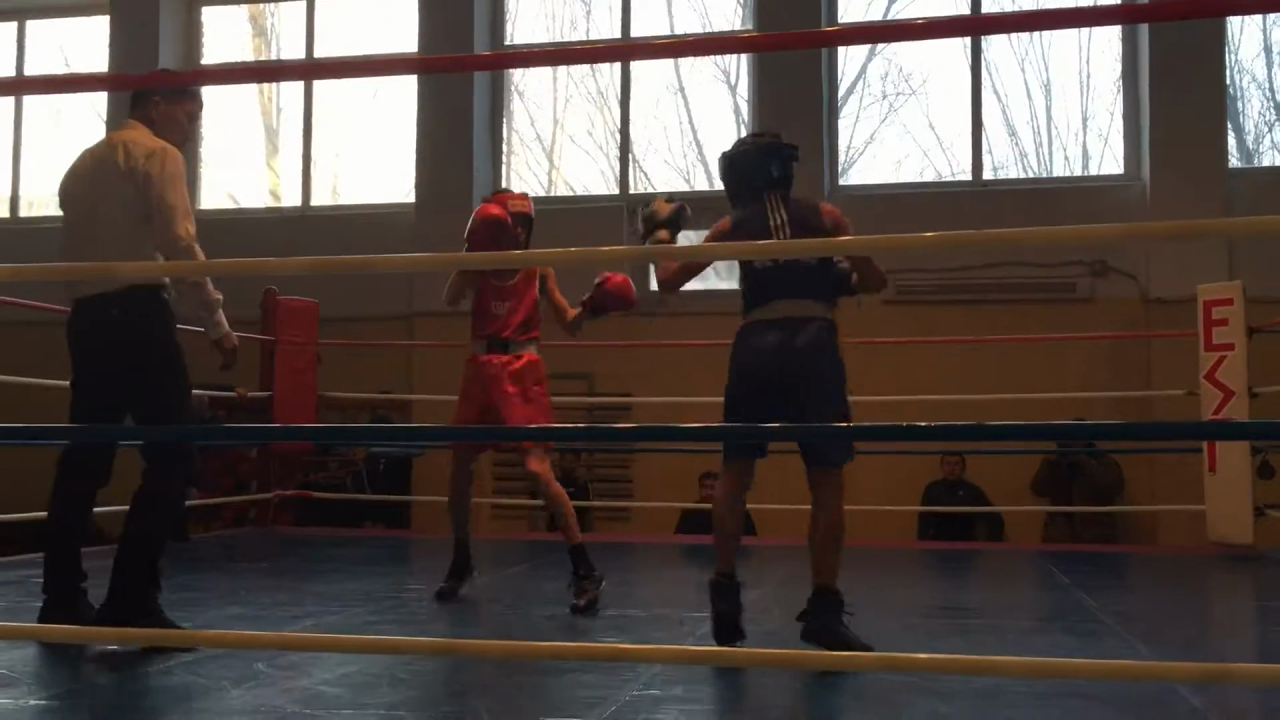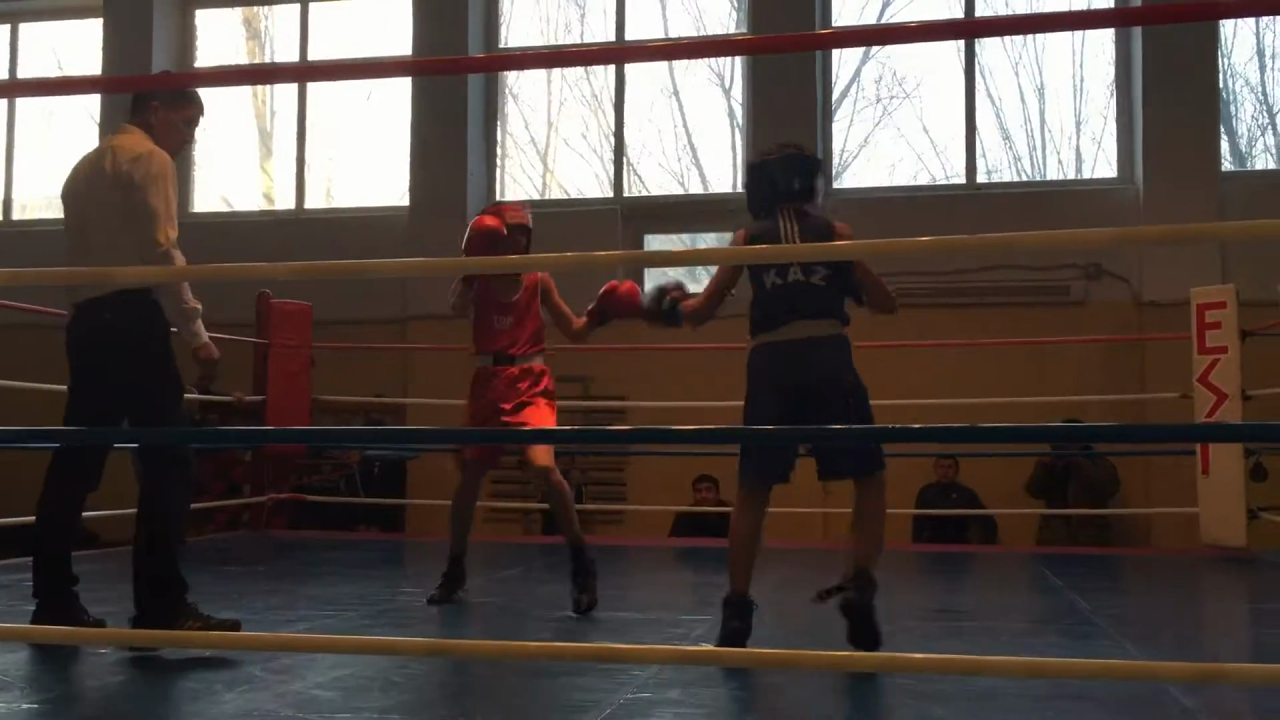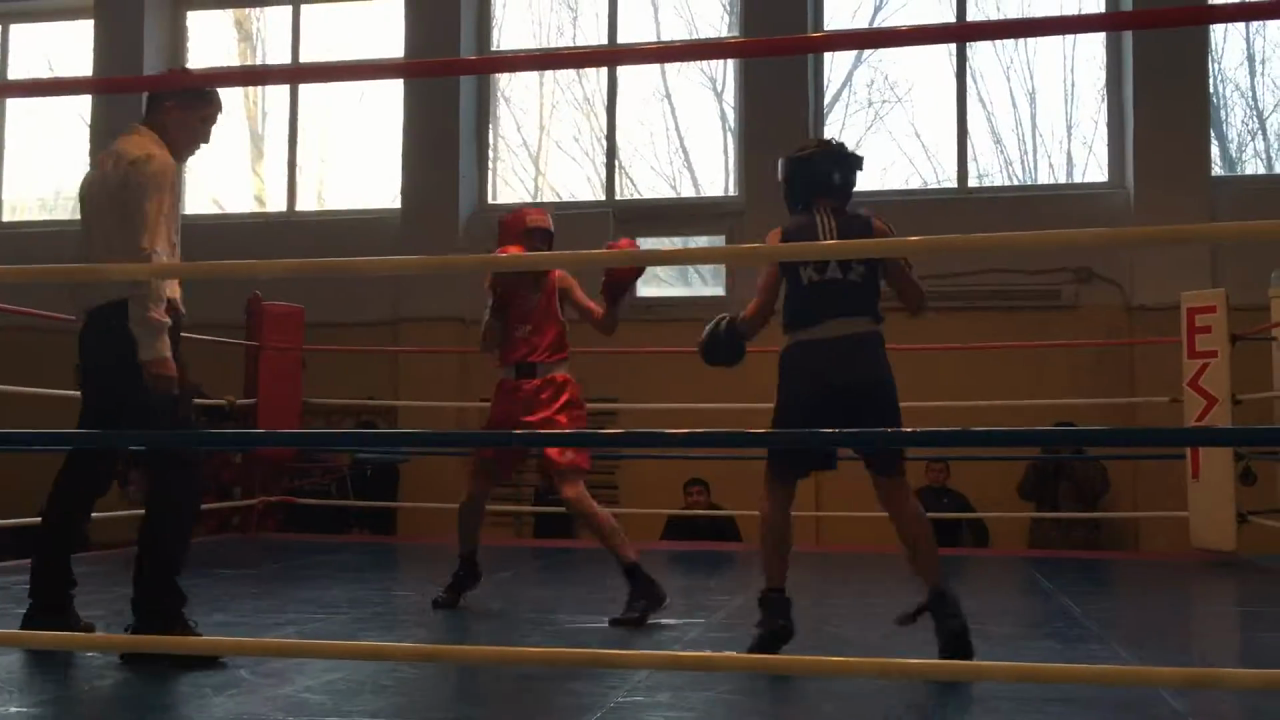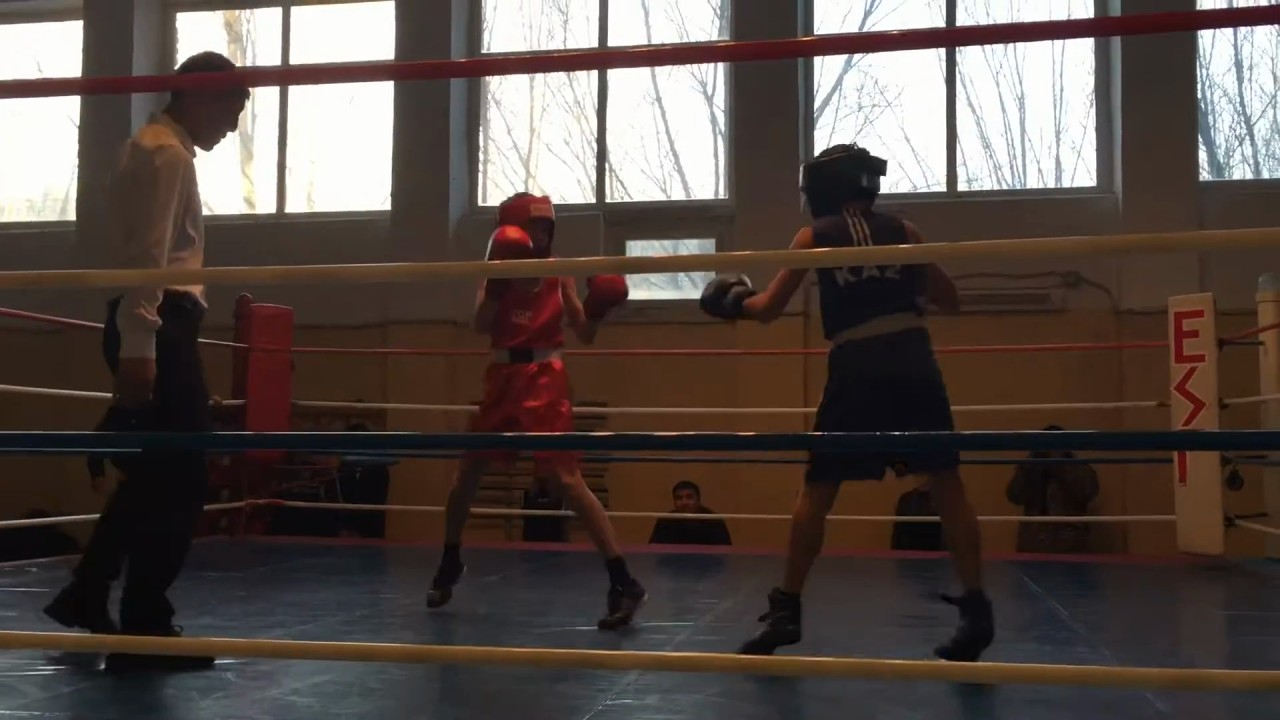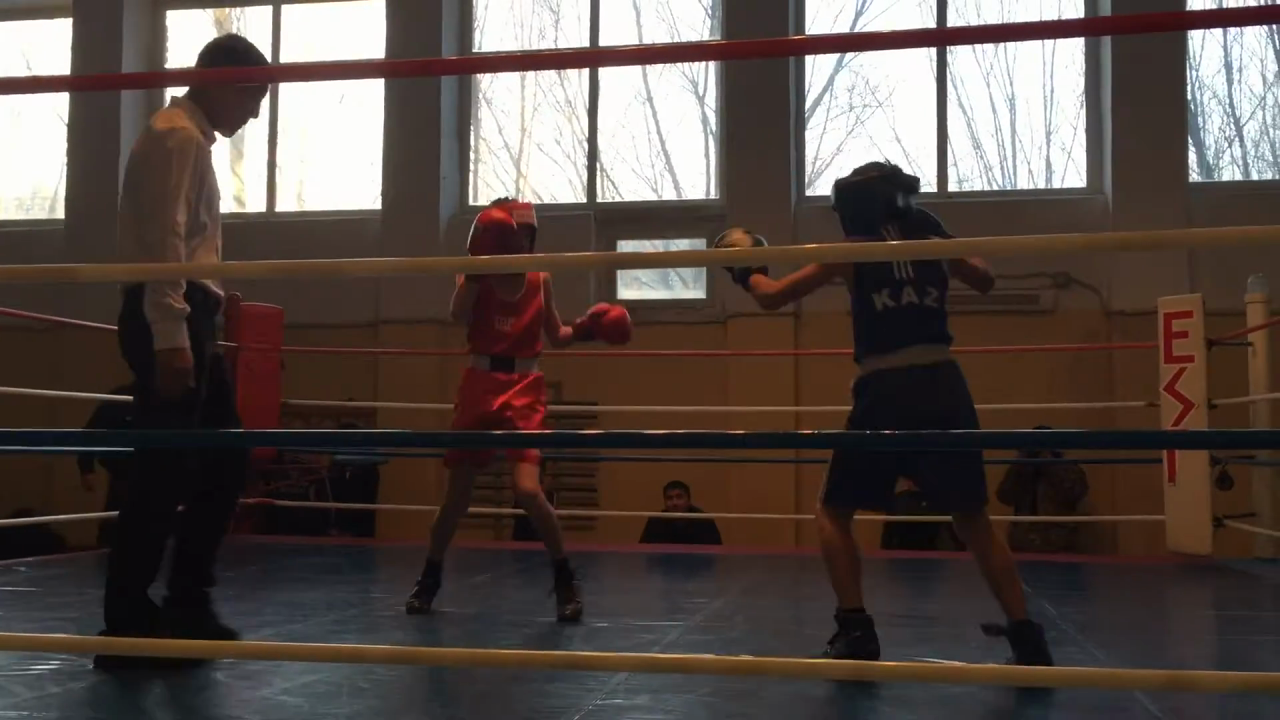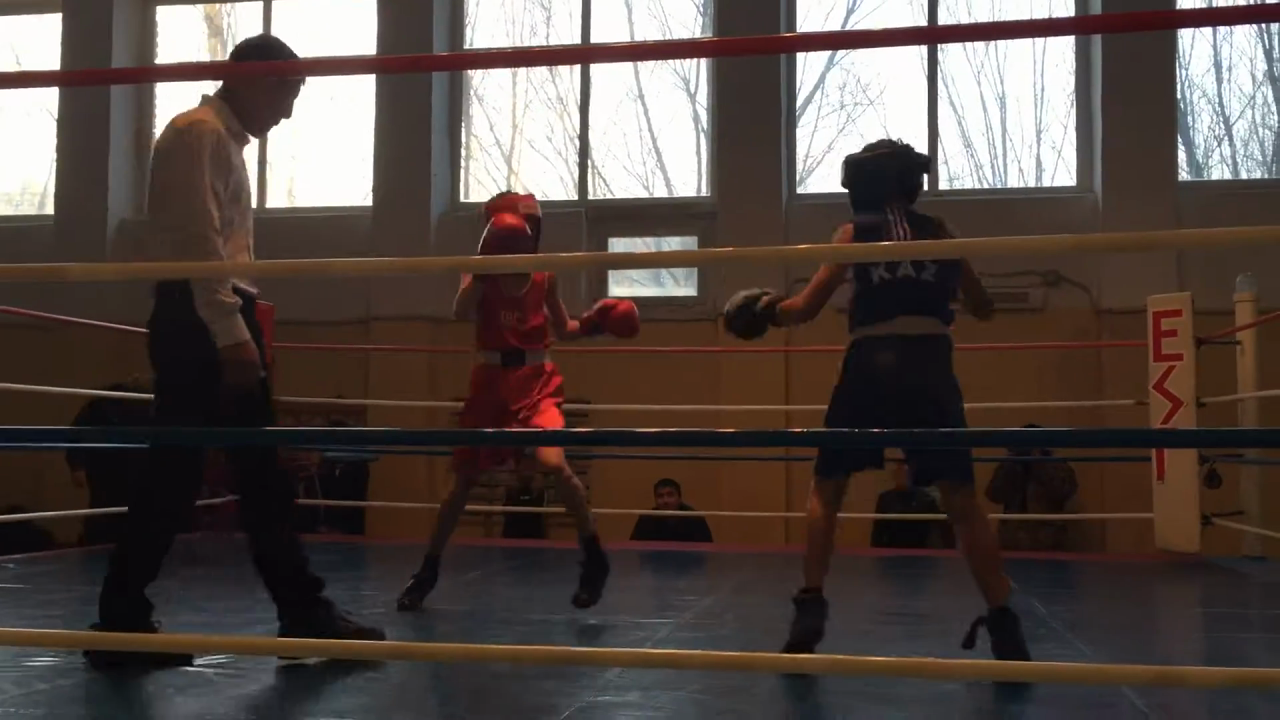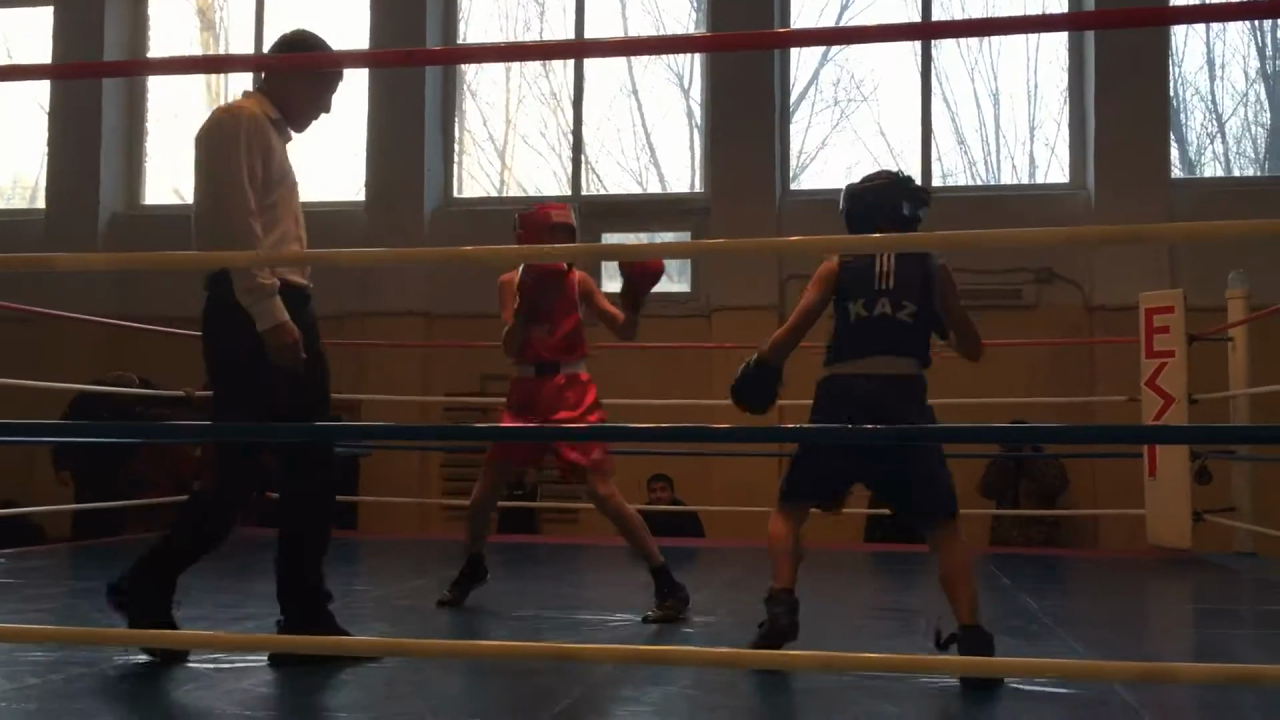
dt=0.2s
person 1, frame 1
left shoulder: (83, 164)
right shoulder: (157, 155)
left elbow: (74, 254)
right elbow: (179, 245)
right wrist: (216, 321)
left hip: (88, 318)
right hip: (135, 314)
left knee: (85, 457)
right knee: (172, 456)
left ankle: (63, 599)
right ankle: (131, 602)
person 1, frame 2
left shoulder: (85, 166)
right shoulder: (148, 159)
left elbow: (84, 256)
right elbow: (160, 253)
right wrist: (195, 331)
left hip: (87, 321)
right hip: (129, 320)
left knee: (76, 461)
right knee: (167, 462)
left ankle: (56, 602)
right ankle: (162, 610)
person 1, frame 3
left shoulder: (108, 162)
right shoulder: (151, 163)
right elbow: (146, 259)
right wrist: (160, 346)
left hip: (104, 327)
right hip: (136, 334)
left knee: (87, 471)
right knee: (175, 472)
left ankle: (50, 607)
right ankle: (158, 622)
person 1, frame 4
left shoulder: (154, 150)
right shoulder: (165, 153)
right elbow: (148, 257)
right wrist: (140, 344)
left hip: (148, 330)
right hip: (152, 329)
left knee: (155, 470)
right knee: (182, 475)
left ankle: (87, 596)
right ankle: (143, 626)
person 1, frame 5
left shoulder: (189, 139)
right shoulder: (176, 136)
right elbow: (162, 243)
right wrist: (171, 336)
left hip: (183, 320)
right hip: (168, 321)
left knee: (221, 464)
right knee: (163, 474)
left ankle: (187, 609)
right ankle: (128, 626)
person 1, frame 6
left shoulder: (226, 139)
right shoulder: (197, 134)
right elbow: (196, 242)
right wrist: (227, 332)
left hip: (226, 324)
right hip: (197, 324)
left knee: (263, 471)
right knee: (176, 472)
left ankle: (306, 612)
right ankle: (121, 624)
person 1, frame 7
left shoulder: (273, 137)
right shoulder: (238, 122)
right elbow: (233, 228)
right wrist: (272, 312)
left hip: (285, 315)
right hip: (252, 316)
left knee: (310, 468)
right knee: (242, 467)
left ankle: (304, 616)
right ankle: (146, 588)
person 2, frame 1
left shoulder: (733, 225)
right shoulder: (823, 215)
left elbow: (670, 281)
right elbow: (874, 280)
left wrist: (660, 238)
left hip: (756, 350)
right hip: (813, 347)
left knee: (735, 475)
right knee: (826, 481)
left ankle: (725, 591)
right ankle: (824, 609)
person 2, frame 2
left shoulder: (744, 239)
right shoulder: (836, 232)
left elbow: (701, 311)
right elbow: (884, 304)
left wrist: (671, 304)
left hip: (772, 366)
right hip: (829, 363)
left knee: (753, 497)
right knee: (867, 483)
left ankle: (738, 611)
right ankle: (860, 588)
person 2, frame 3
left shoulder: (784, 237)
right shoulder: (872, 230)
left elbow: (756, 316)
right elbow: (916, 302)
left wrist: (728, 332)
left hip: (808, 367)
right hip: (865, 362)
left knee: (779, 490)
right knee: (895, 492)
left ankle: (776, 612)
right ankle: (942, 606)
person 2, frame 4
left shoulder: (813, 236)
right shoulder: (900, 229)
left elbow: (767, 307)
right elbow: (949, 300)
left wrist: (733, 302)
left hip: (857, 366)
right hip: (913, 360)
left knee: (816, 493)
right knee: (948, 488)
left ankle: (785, 613)
right ankle: (974, 607)
person 2, frame 5
left shoulder: (849, 256)
right shoulder: (933, 245)
left elbow: (771, 293)
right elbow: (986, 279)
left wrist: (747, 264)
left hip: (885, 395)
right hip: (944, 391)
left knee: (834, 514)
right knee: (974, 525)
left ankle: (856, 628)
right ankle: (1026, 637)
person 2, frame 6
left shoulder: (854, 234)
right shoulder: (942, 233)
left elbow: (807, 308)
right elbow: (982, 308)
left wrist: (762, 311)
left hip: (870, 367)
right hip: (930, 368)
left knee: (826, 490)
right knee: (962, 502)
left ankle: (811, 608)
right ankle: (1002, 625)
person 2, frame 7
left shoulder: (839, 267)
right shoulder: (932, 270)
left elbow: (787, 339)
right elbow: (972, 350)
left wrist: (760, 368)
left hip: (841, 399)
right hip: (903, 402)
left knee: (788, 512)
right knee: (942, 528)
left ankle: (781, 609)
right ankle: (972, 638)
person 3, frame 1
left shoulder: (537, 270)
right shoulder: (477, 268)
left elbow: (568, 322)
right elbow: (453, 299)
left wrist: (595, 305)
right wrist: (474, 254)
left hip: (523, 373)
right hip: (481, 372)
left knee: (538, 472)
right knee: (460, 470)
left ankle: (584, 569)
right ankle: (460, 562)
person 3, frame 2
left shoulder: (539, 279)
right shoulder: (479, 274)
left elbow: (575, 331)
right elbow: (456, 310)
left wrist: (600, 315)
left hip: (532, 383)
right hip: (489, 384)
left knee: (543, 467)
right knee: (468, 482)
left ankle: (581, 564)
right ankle: (455, 571)
person 3, frame 3
left shoulder: (560, 281)
right shoulder: (498, 285)
left elbow: (605, 324)
right elbow: (489, 343)
left wrist: (616, 293)
right wrist: (500, 301)
left hip: (554, 396)
right hip: (511, 396)
left knee: (573, 494)
right knee: (476, 493)
left ankle: (642, 585)
right ankle: (466, 572)
person 3, frame 4
left shoulder: (559, 274)
right shoulder: (498, 271)
left elbow: (585, 334)
right elbow: (482, 325)
left wrist: (597, 308)
right wrist: (496, 279)
left hip: (546, 382)
right hip: (503, 381)
left knee: (569, 482)
right knee: (466, 479)
left ankle: (623, 583)
right ankle: (449, 566)
person 3, frame 5
left shoulder: (539, 280)
right shoulder: (475, 278)
left elbow: (555, 335)
right elbow: (459, 315)
left wrist: (585, 330)
right wrist: (478, 267)
left hip: (523, 389)
right hip: (478, 387)
left knee: (527, 490)
right knee: (458, 490)
left ankle: (565, 580)
right ankle: (429, 578)
person 3, frame 6
left shoulder: (545, 275)
right shoulder: (479, 269)
left elbow: (564, 331)
right elbow: (463, 312)
left wrist: (593, 322)
left hip: (537, 381)
right hip: (492, 381)
left knee: (552, 463)
right knee: (464, 483)
left ankle: (593, 554)
right ankle: (426, 573)
person 3, frame 7
left shoulder: (579, 281)
right shoulder: (511, 282)
left elbow: (624, 331)
right elbow: (511, 347)
left wrist: (634, 297)
right wrist: (527, 304)
left hip: (573, 394)
right hip: (526, 394)
left knee: (603, 494)
right knee: (485, 492)
left ankle: (668, 586)
right ankle: (472, 570)
